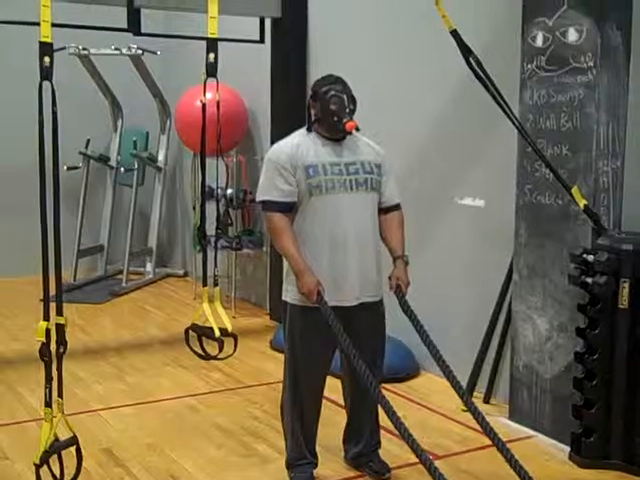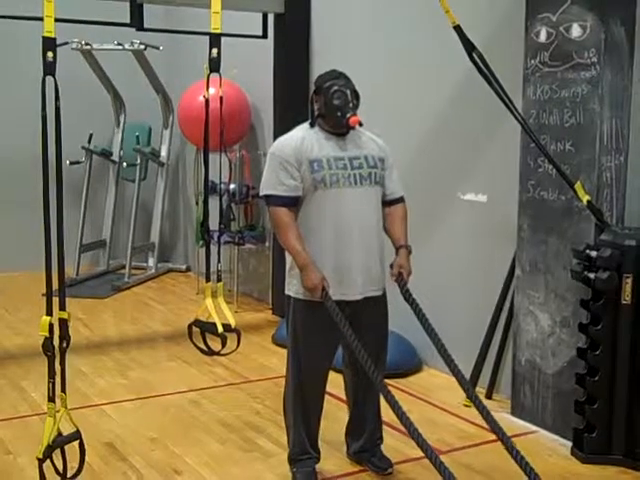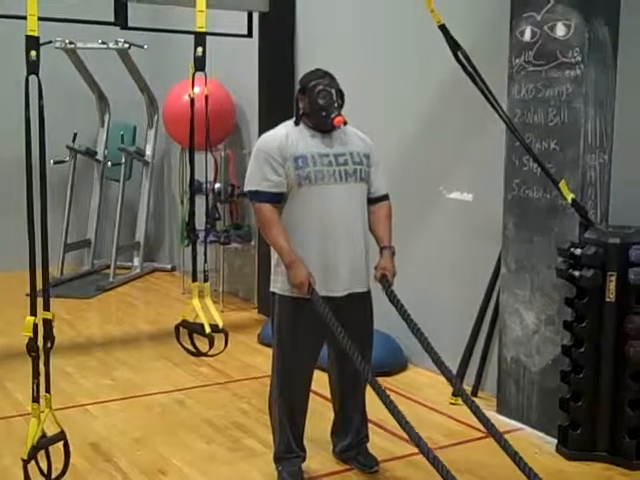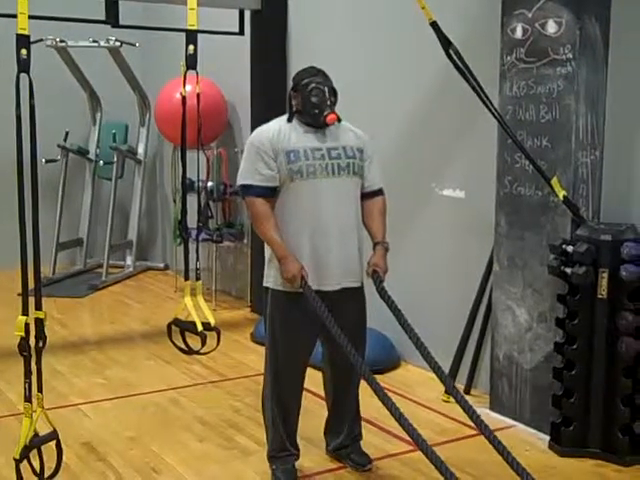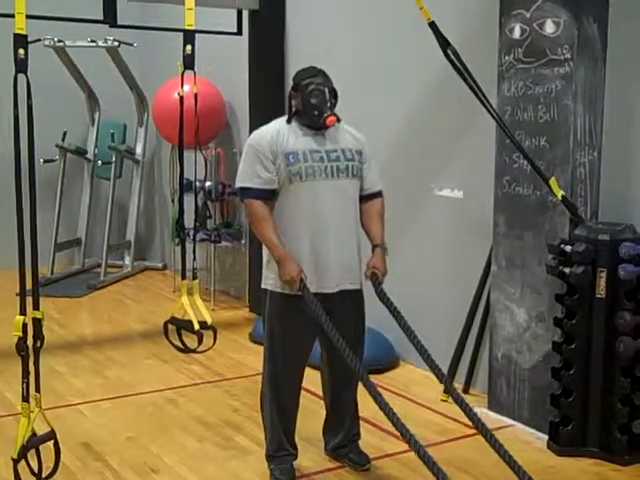
dt=0.5s
person 1, frame 1
left shoulder: (372, 153)
right shoulder: (288, 153)
left elbow: (389, 211)
right elbow: (277, 217)
left wrist: (399, 259)
right wrist: (302, 271)
left hip: (366, 291)
right hip: (312, 293)
left knee: (366, 376)
right knee: (305, 381)
person 1, frame 2
left shoulder: (375, 147)
right shoulder: (291, 147)
left elbow: (393, 203)
right elbow: (280, 211)
left wrist: (402, 249)
right wrist: (306, 267)
left hip: (369, 285)
right hip: (315, 288)
left knee: (368, 371)
right knee: (307, 375)
left ankle: (365, 445)
person 1, frame 3
left shoulder: (360, 143)
right shoulder: (276, 143)
left elbow: (378, 201)
right elbow: (265, 207)
left wrist: (386, 250)
right wrist: (292, 263)
left hip: (354, 282)
right hip: (300, 285)
left knee: (353, 369)
right knee: (292, 373)
left ankle: (351, 443)
person 1, frame 4
left shoulder: (355, 139)
right shoulder: (268, 138)
left elbow: (372, 196)
right elbow: (257, 202)
left wrist: (379, 245)
right wrist: (285, 257)
left hip: (347, 277)
right hip: (293, 280)
left knee: (347, 365)
right knee: (285, 370)
left ankle: (344, 441)
person 1, frame 5
left shoulder: (355, 141)
right shoulder: (268, 140)
left elbow: (371, 198)
right elbow: (256, 204)
left wrist: (378, 248)
right wrist: (283, 259)
left hip: (346, 279)
right hip: (292, 282)
left knee: (345, 366)
right knee: (284, 371)
left ankle: (343, 441)
